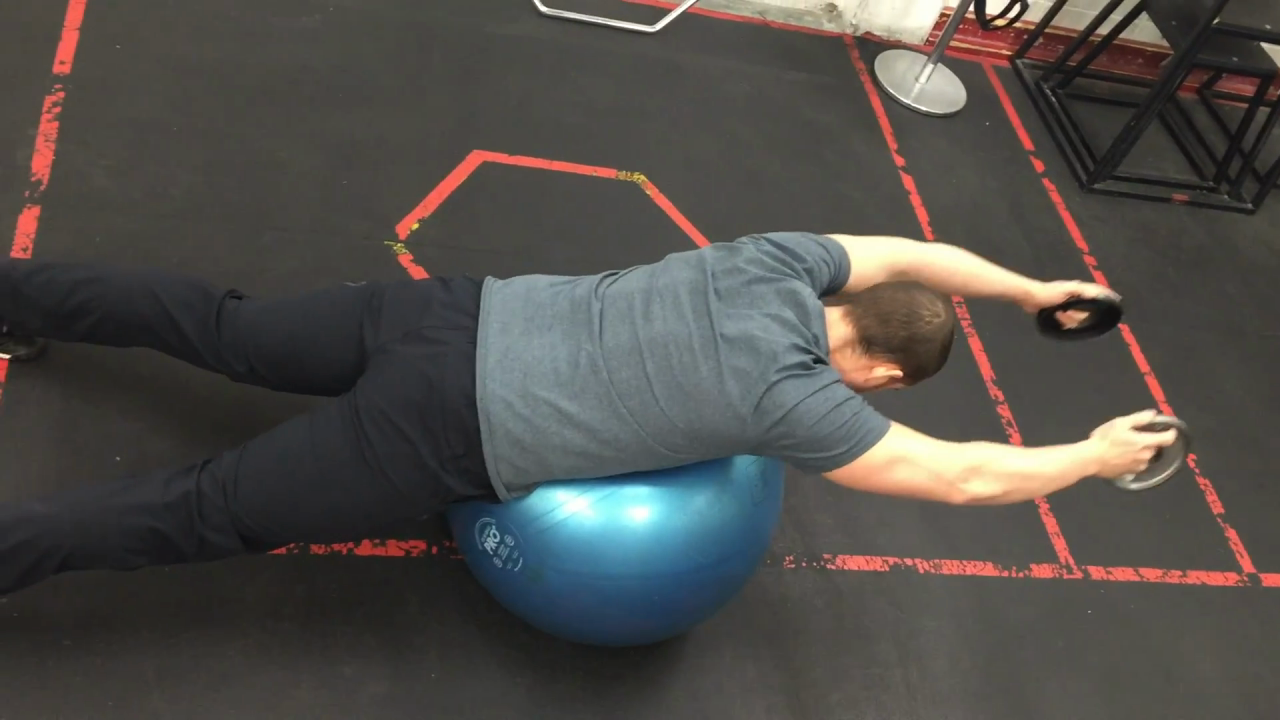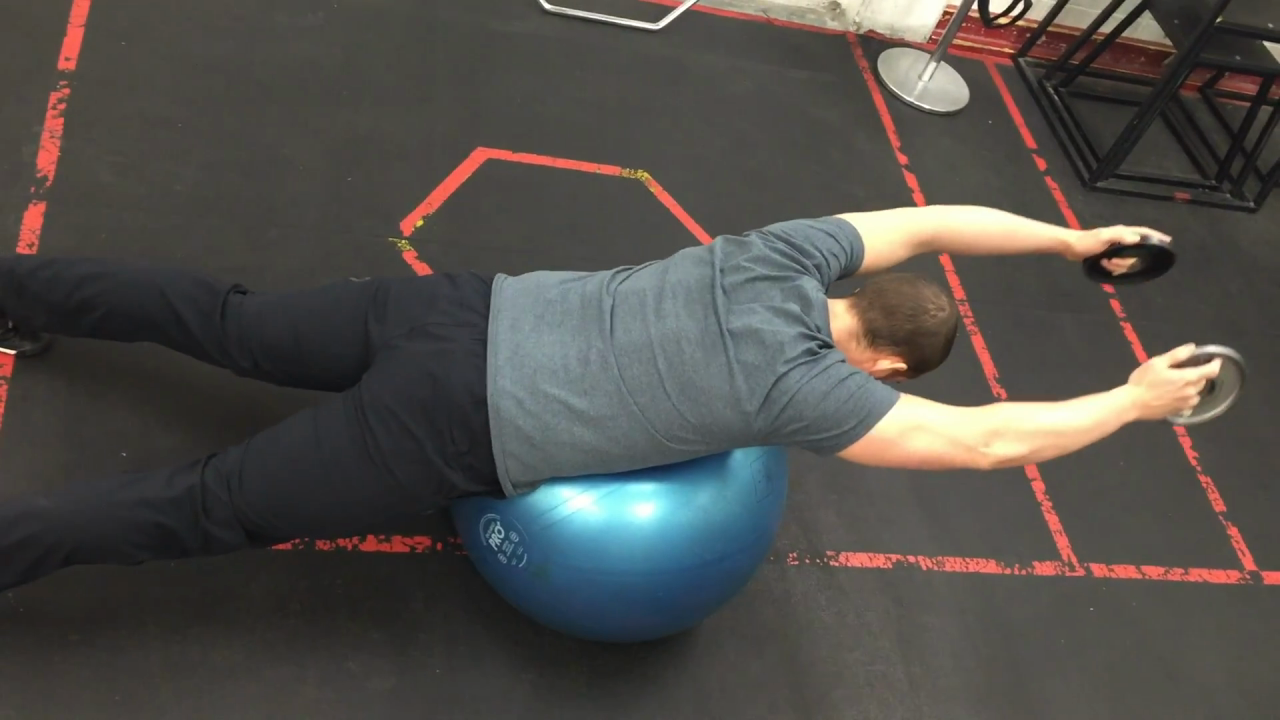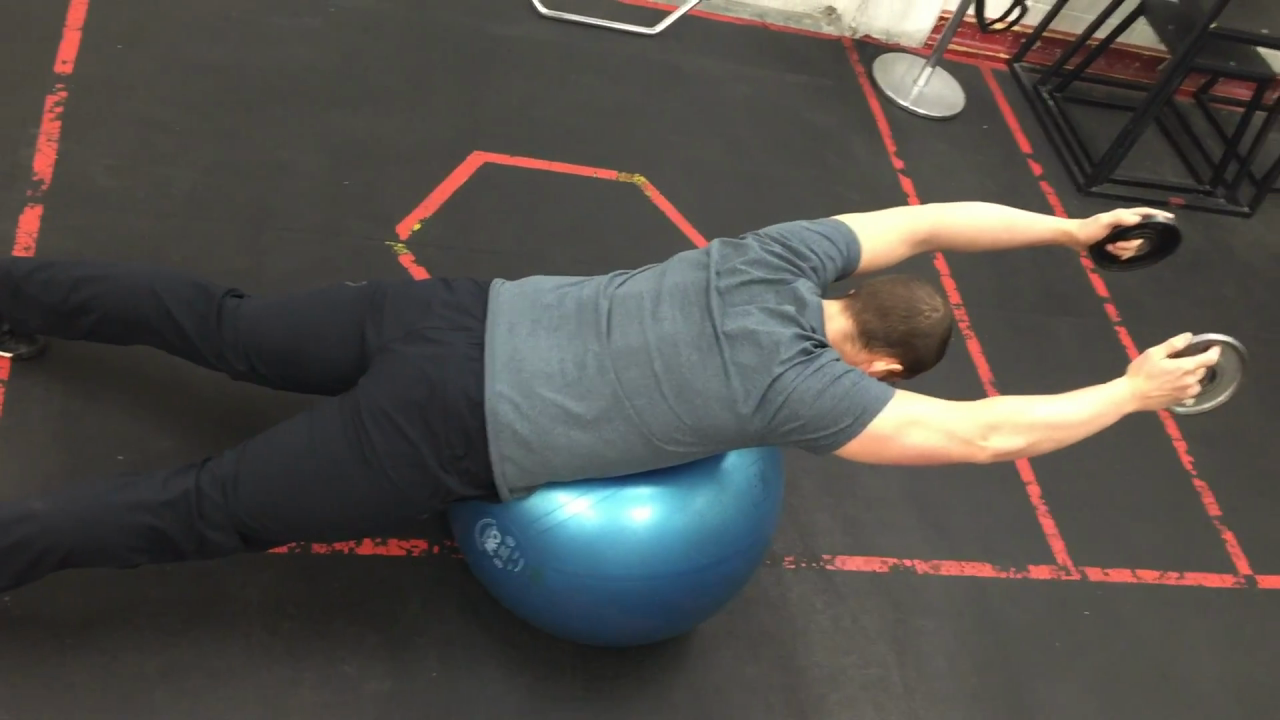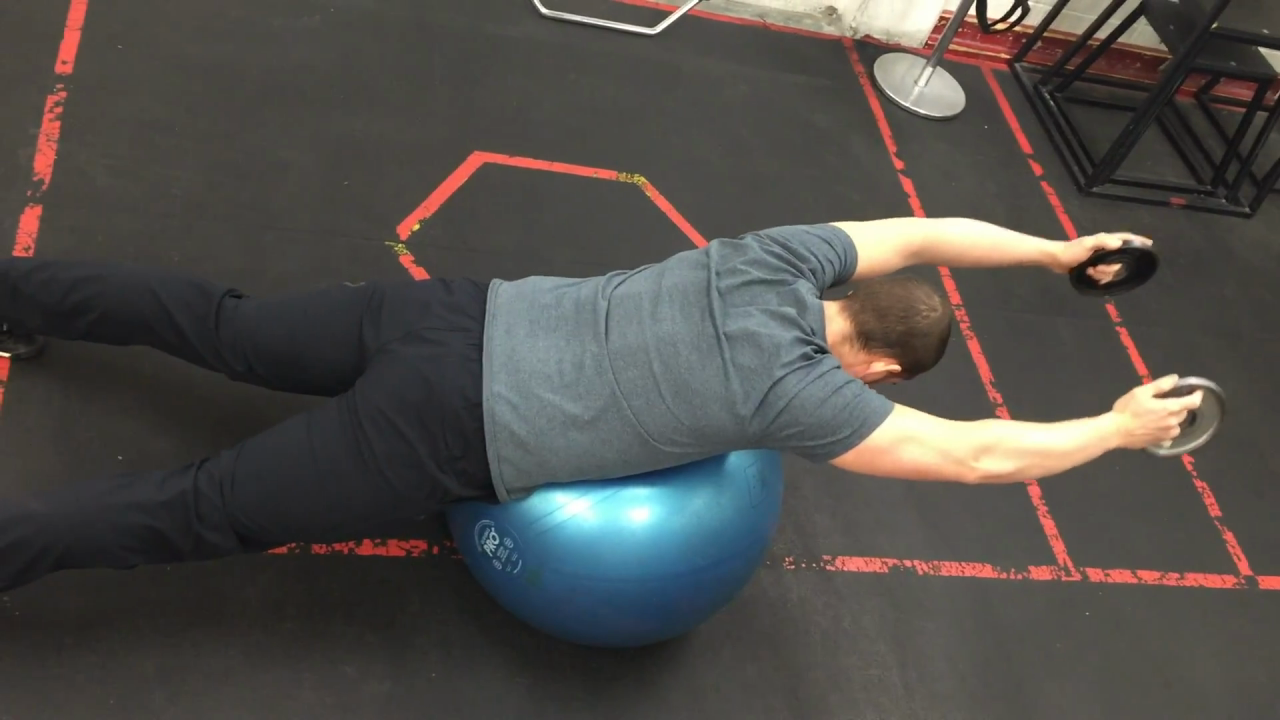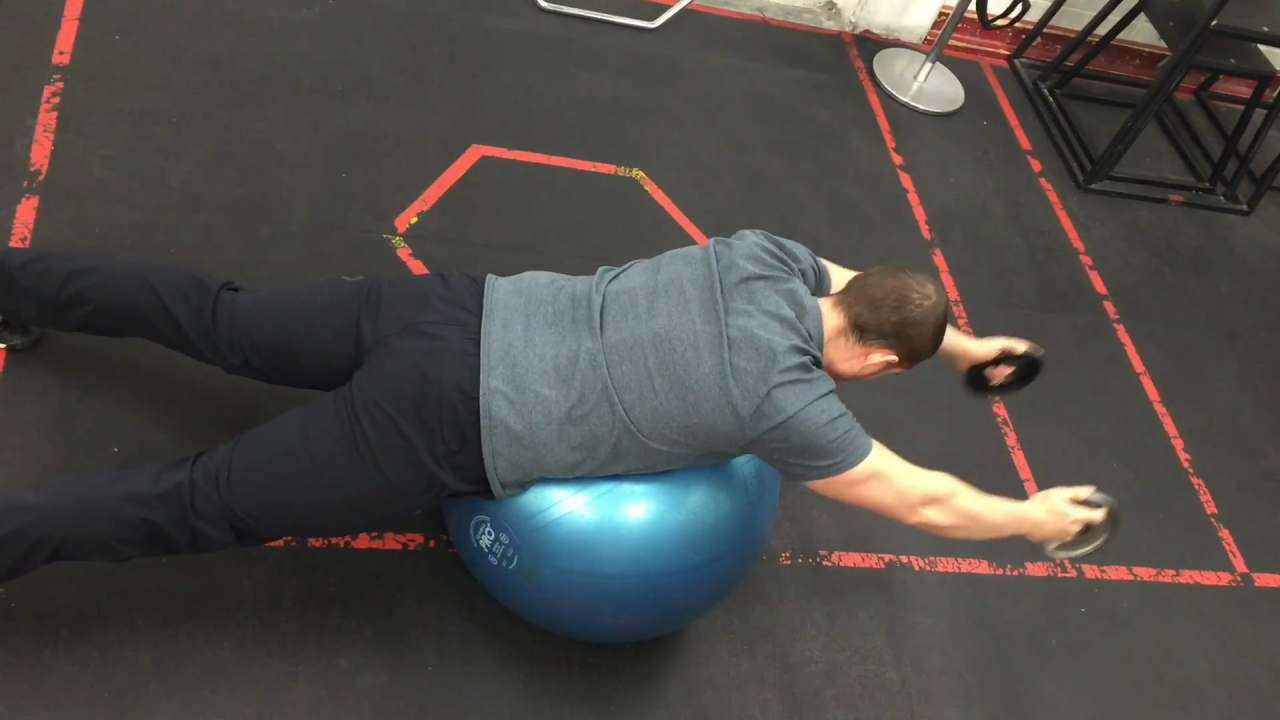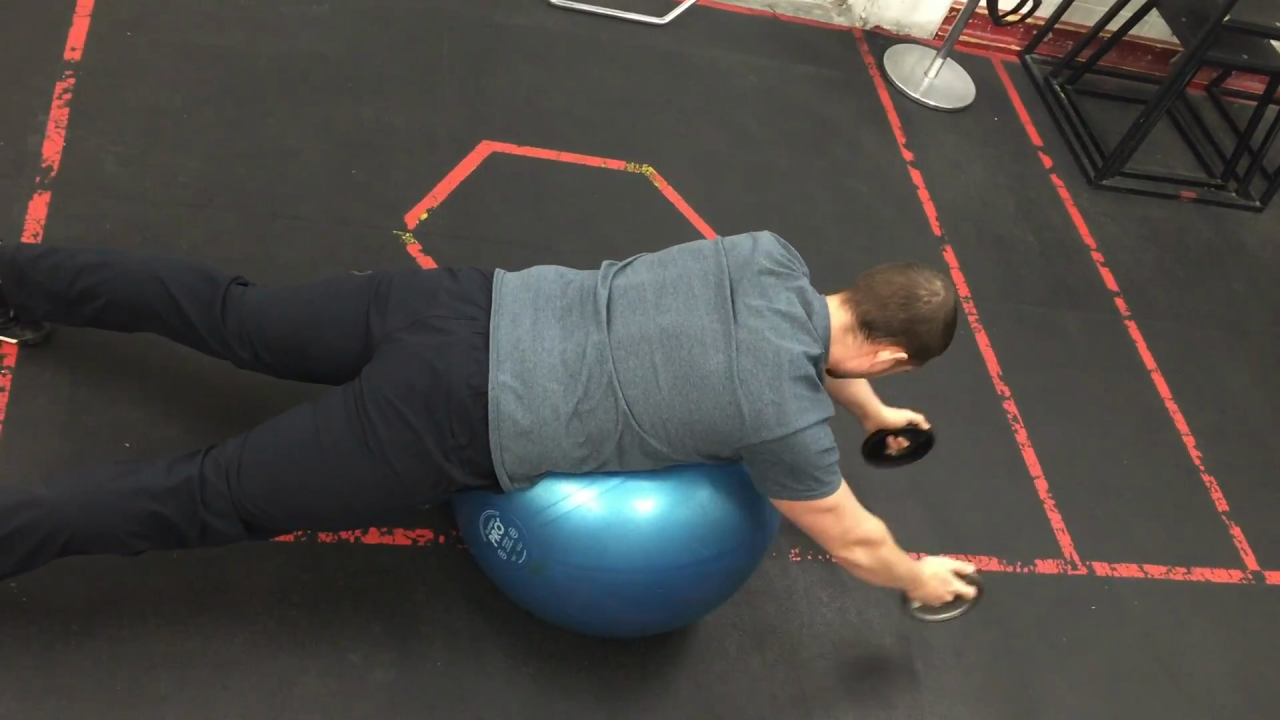
dt=0.4s
person 1, frame 1
left shoulder: (783, 261)
right shoulder: (787, 397)
left elbow: (913, 254)
right elbow: (965, 474)
left wrist: (1036, 289)
right wrist: (1095, 455)
left hip: (453, 316)
right hip: (445, 430)
left knee: (227, 331)
right knee: (210, 510)
person 1, frame 2
left shoulder: (783, 255)
right shoulder: (795, 388)
left elbow: (929, 220)
right elbow: (988, 441)
left wrist: (1075, 240)
right wrist: (1138, 400)
left hip: (458, 313)
right hip: (454, 428)
left knee: (232, 325)
right knee: (213, 507)
person 1, frame 3
left shoulder: (777, 256)
right shoulder: (792, 388)
left elbow: (924, 221)
right elbow: (987, 434)
left wrist: (1077, 229)
right wrist: (1134, 392)
left hip: (454, 318)
right hip: (449, 432)
left knee: (227, 329)
right knee: (209, 511)
person 1, frame 4
left shoulder: (780, 258)
right shoulder: (791, 392)
left elbow: (920, 233)
right elbow: (976, 456)
left wrist: (1061, 251)
right wrist: (1121, 426)
left hip: (456, 317)
right hip: (447, 430)
left knee: (225, 328)
right knee: (205, 510)
person 1, frame 5
left shoulder: (766, 259)
right shoulder: (781, 402)
left elbow: (869, 285)
right elbow: (923, 502)
left wrist: (969, 345)
right wrist: (1034, 516)
left hip: (454, 313)
right hip: (443, 424)
left knee: (223, 321)
right knee: (203, 503)
person 1, frame 6
left shoulder: (770, 257)
right shoulder: (783, 416)
right elbow: (853, 539)
left wrist: (875, 413)
right wrist: (921, 580)
left hip: (462, 307)
right hip: (451, 419)
left knee: (228, 315)
right knee: (216, 495)
